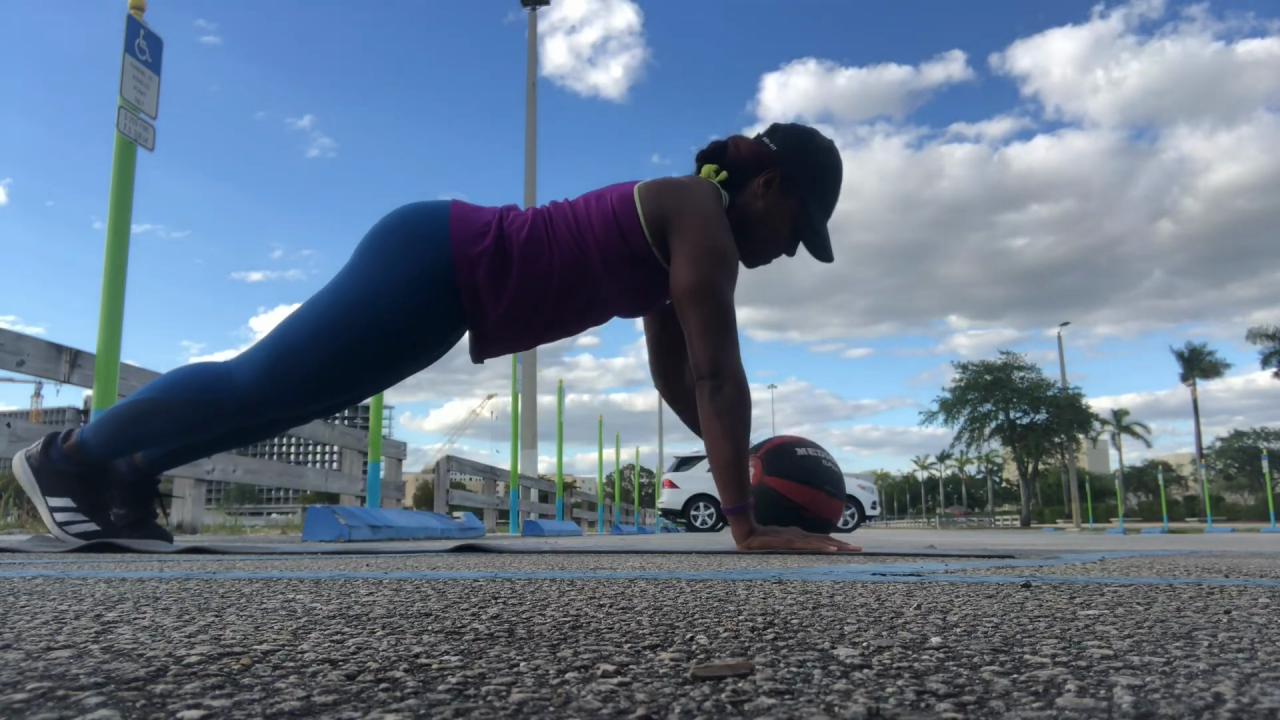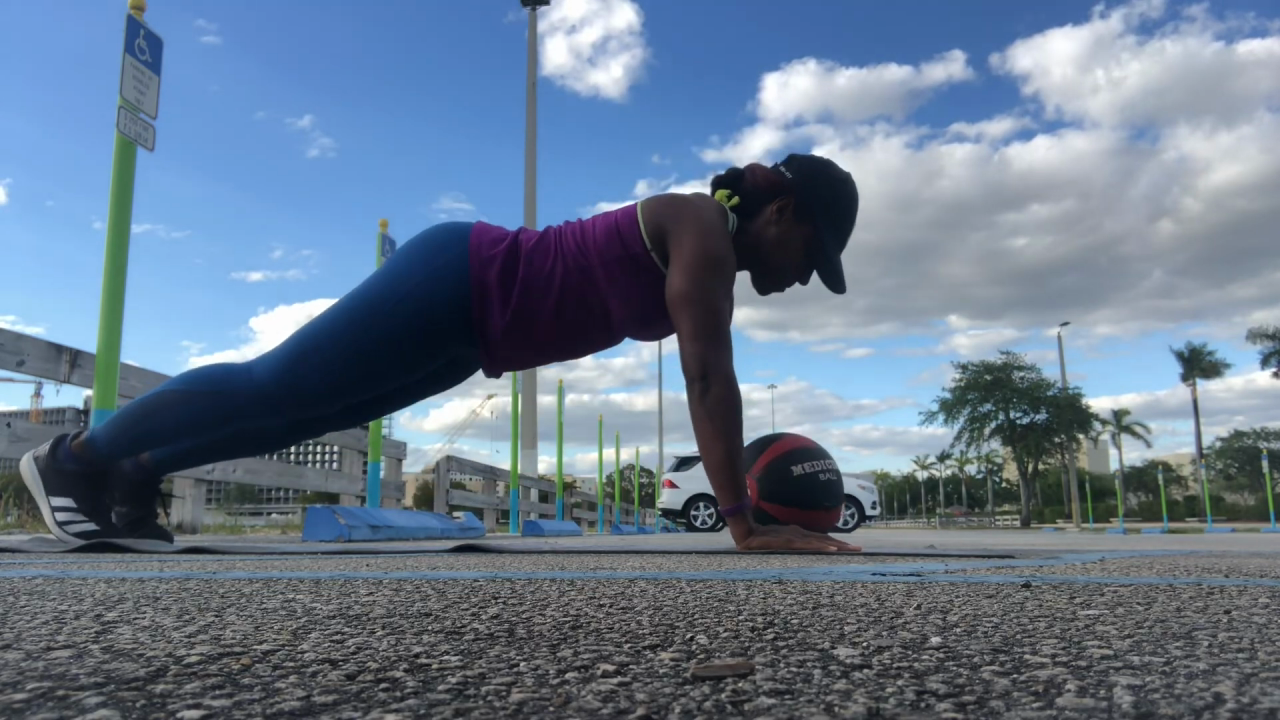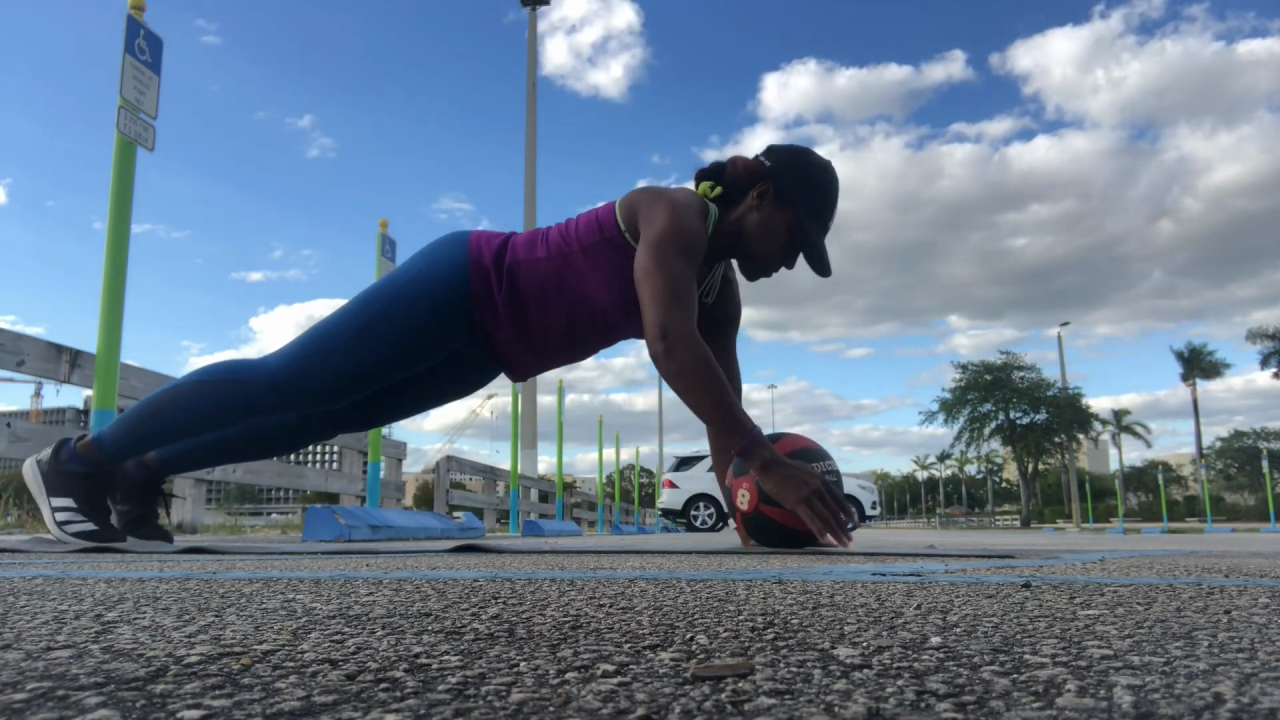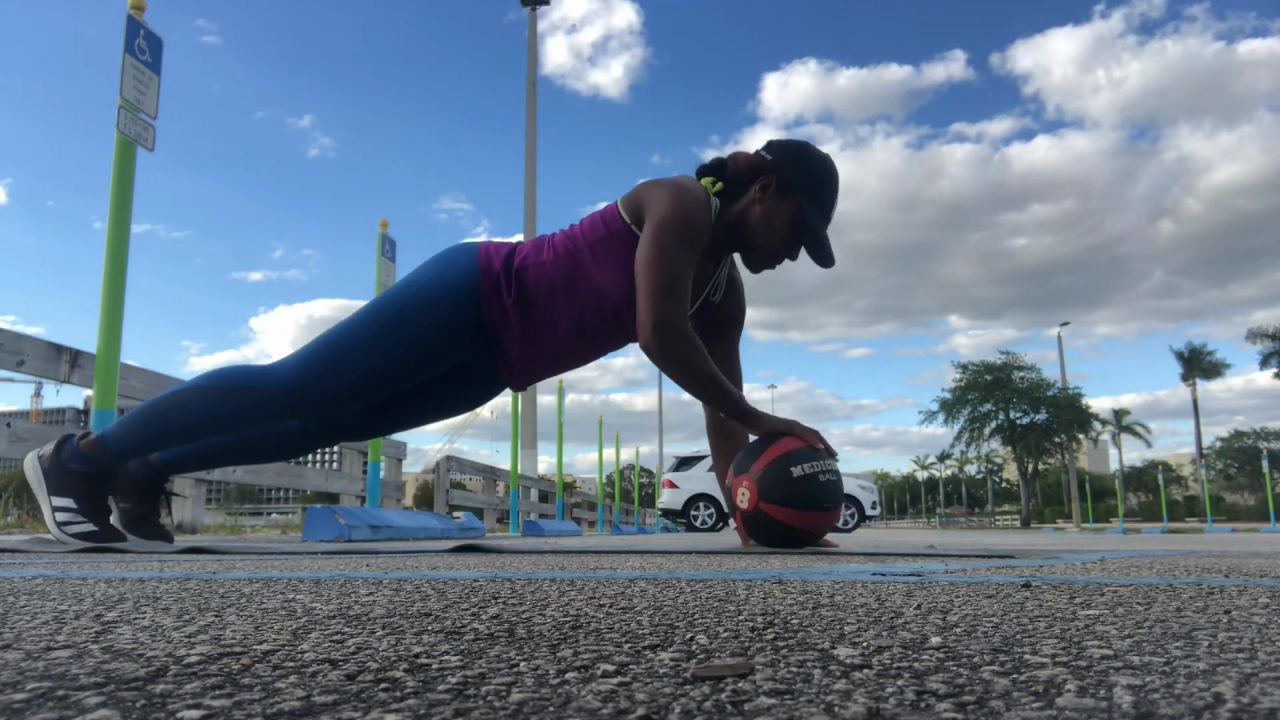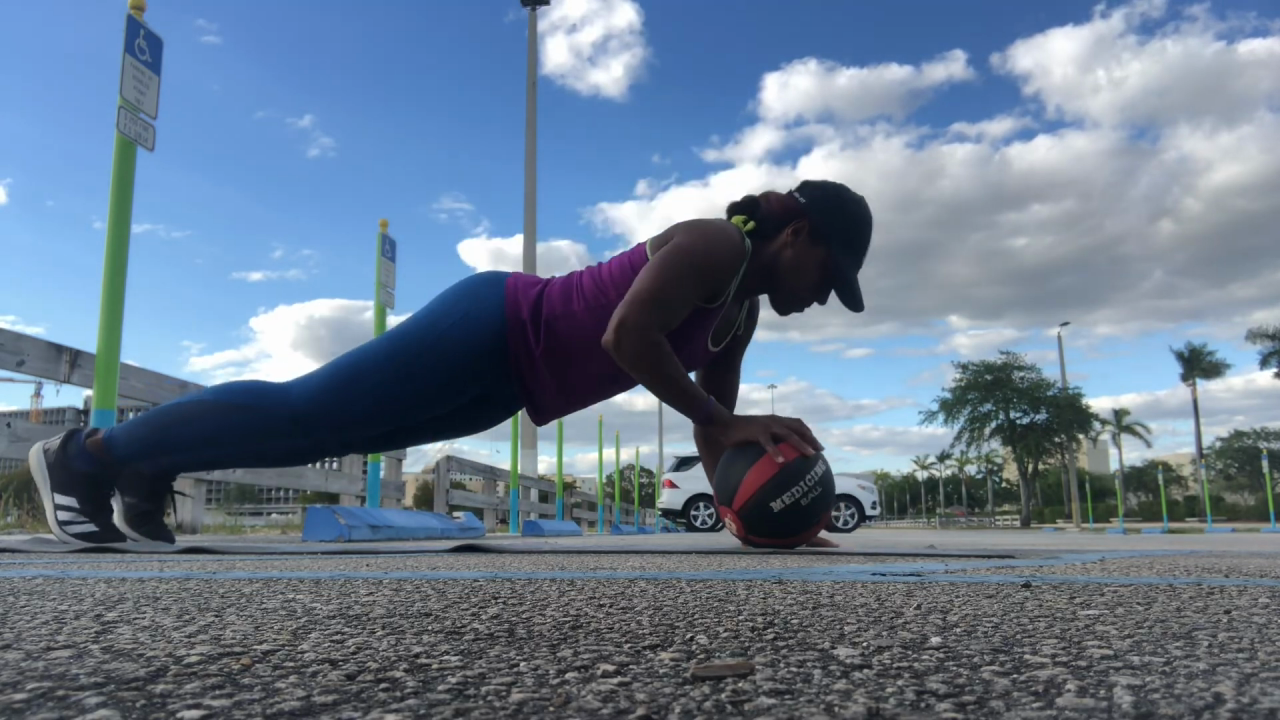
dt=0.3s
person 1, frame 1
left shoulder: (681, 234)
right shoulder: (703, 214)
left elbow: (674, 375)
right elbow: (717, 372)
left wrist: (740, 457)
right wrist: (743, 521)
left hip: (445, 282)
right hip: (432, 266)
left knee: (284, 396)
right knee: (255, 385)
left ankle: (129, 473)
right ankle: (68, 454)
person 1, frame 2
left shoulder: (713, 276)
right shoulder: (701, 228)
left elbow: (715, 396)
right elbow: (708, 381)
left wrist: (747, 500)
right wrist: (743, 522)
left hip: (471, 333)
right hip: (452, 280)
left knee: (309, 411)
right knee: (272, 386)
left ankle: (136, 475)
right ankle: (73, 457)
person 1, frame 3
left shoulder: (717, 283)
right shoulder: (675, 215)
left elbow: (720, 397)
right elbow: (672, 348)
right wrist: (770, 464)
left hip: (478, 350)
right hip: (459, 287)
left knee: (317, 416)
right knee: (279, 385)
left ankle: (139, 474)
right ankle: (78, 460)
person 1, frame 4
left shoulder: (723, 287)
right shoulder: (682, 203)
left elbow: (721, 409)
right elbow: (657, 331)
right wrist: (747, 413)
left hip: (492, 361)
right hip: (470, 298)
left knee: (321, 423)
right knee: (286, 390)
left ankle: (146, 474)
right ankle: (79, 457)
person 1, frame 5
left shoulder: (740, 309)
right shoulder: (714, 244)
left elbow: (714, 423)
right elbow: (625, 340)
right wrist: (721, 420)
left hip: (507, 380)
right hip: (491, 331)
left knee: (326, 433)
right knee: (299, 411)
left ankle: (151, 472)
right ankle: (85, 455)
